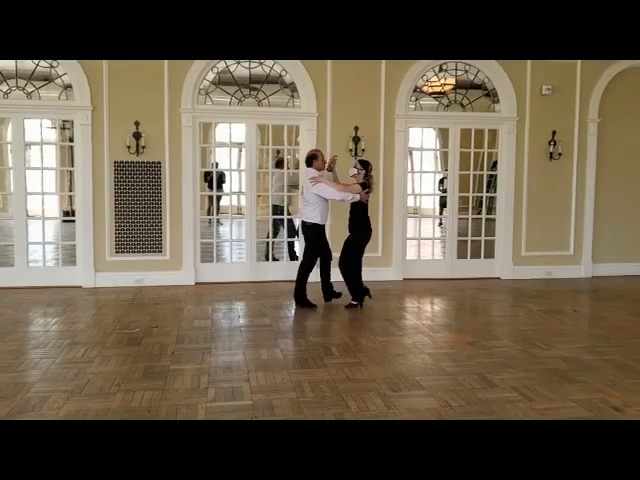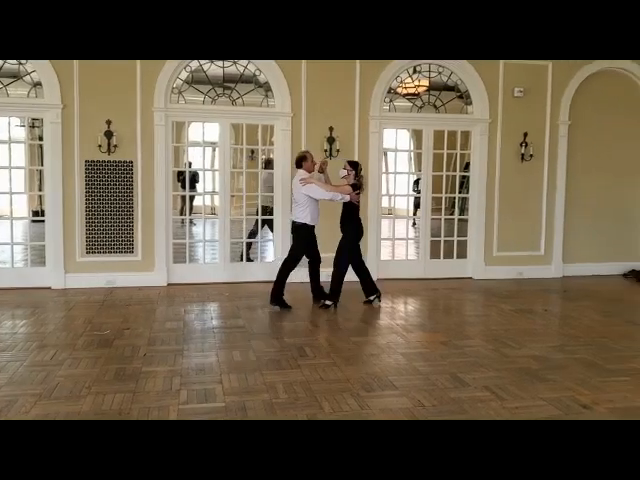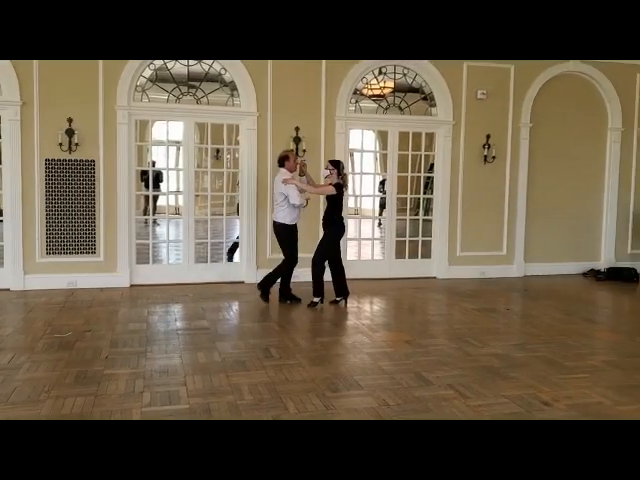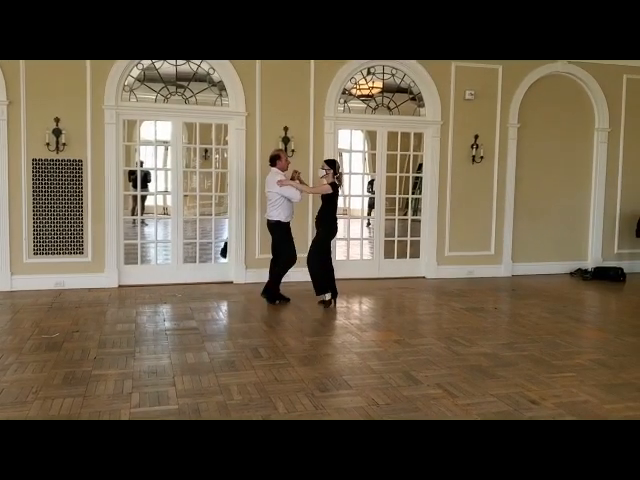
dt=0.4s
person 1, frame 1
left shoulder: (313, 178)
right shoulder: (313, 179)
left elbow: (330, 189)
right elbow: (336, 194)
left wrist: (331, 171)
right wrist: (358, 196)
left hip: (315, 225)
right hip: (313, 226)
left knee: (326, 256)
right knee: (309, 261)
left ankle: (328, 292)
right ankle: (300, 297)
person 1, frame 2
left shoulder: (303, 179)
right shoulder: (303, 180)
left elbow: (319, 190)
right elbow: (326, 194)
left wrist: (322, 173)
right wrist: (348, 197)
left hip: (306, 226)
right hip: (302, 227)
left knee: (315, 259)
right knee: (292, 260)
left ankle: (317, 292)
right ankle: (276, 296)
person 1, frame 3
left shoulder: (285, 177)
right shoulder: (285, 179)
left elbow: (296, 191)
right elbow: (295, 200)
right wrist: (305, 202)
left hip: (287, 225)
right hip: (284, 225)
left knee: (290, 259)
right knee: (291, 260)
left ankle: (285, 293)
right ankle: (266, 284)
person 1, frame 4
left shoulder: (274, 177)
right shoulder: (278, 178)
left elbow: (287, 193)
right elbow: (296, 196)
left wrist: (292, 181)
right wrist: (294, 182)
left hip: (277, 222)
right hip: (279, 223)
left knee: (278, 257)
right knee: (290, 257)
left ankle: (273, 292)
right ankle: (270, 289)
person 2, frame 1
left shoulder: (363, 186)
right shoulder: (357, 186)
left elbow: (342, 189)
right elbow: (340, 186)
left wrist: (322, 180)
left hip: (361, 231)
right hip: (356, 230)
left knee: (353, 264)
right knee: (344, 262)
left ankle: (357, 298)
right ankle: (361, 292)
person 2, frame 2
left shoulder: (353, 187)
right shoulder: (349, 187)
left elbow: (332, 190)
right elbow: (331, 188)
left wrist: (313, 181)
left hip: (352, 230)
right hip: (351, 230)
left knee: (340, 263)
right knee: (356, 263)
left ankle: (332, 299)
right ankle: (373, 293)
person 2, frame 3
left shoulder: (336, 187)
right shoulder: (331, 185)
left elbow: (314, 191)
right elbow: (315, 186)
left wrist: (295, 182)
right wrist: (305, 172)
left hip: (334, 228)
right hip: (333, 228)
left knee: (318, 260)
right knee: (334, 261)
left ankle: (318, 296)
right ankle: (342, 294)
person 2, frame 4
left shoulder: (332, 186)
right shoulder: (327, 186)
left elbow: (310, 191)
right elbow: (310, 189)
left wrist: (291, 183)
right wrist: (299, 180)
left hip: (327, 227)
right hip: (325, 227)
left knee: (313, 259)
right knee: (324, 260)
left ankle: (325, 292)
right ankle: (330, 294)
